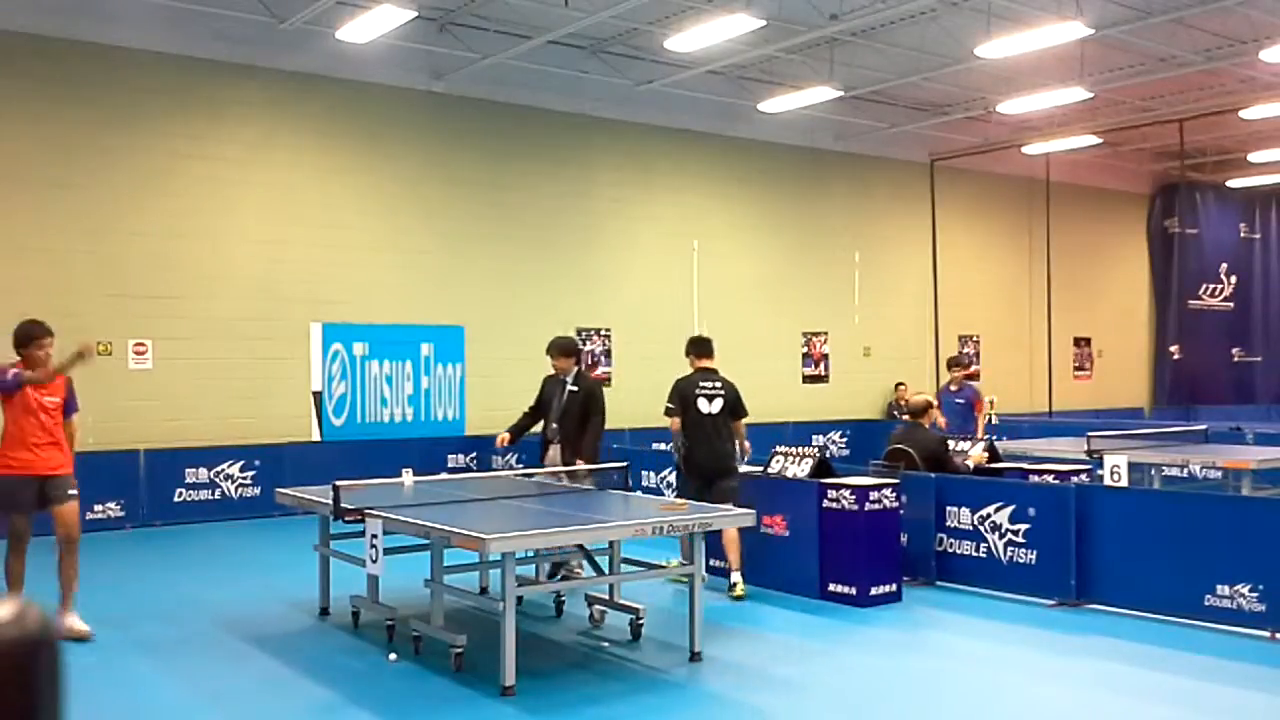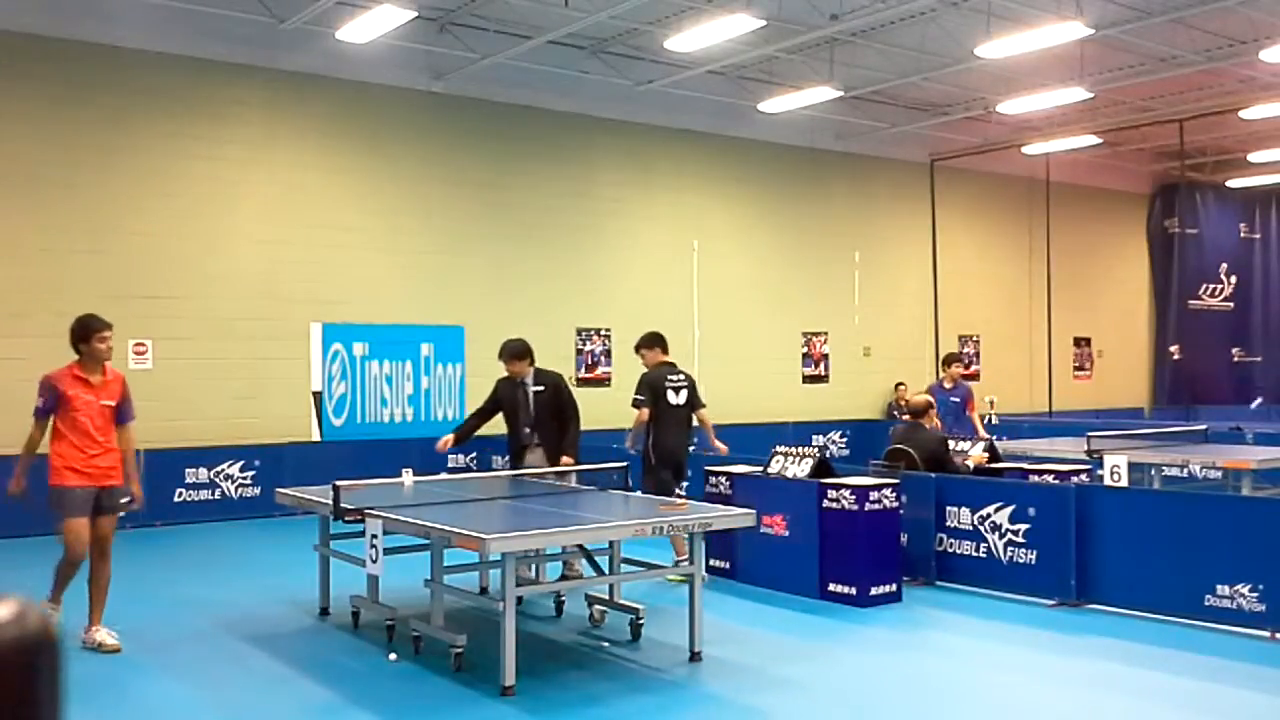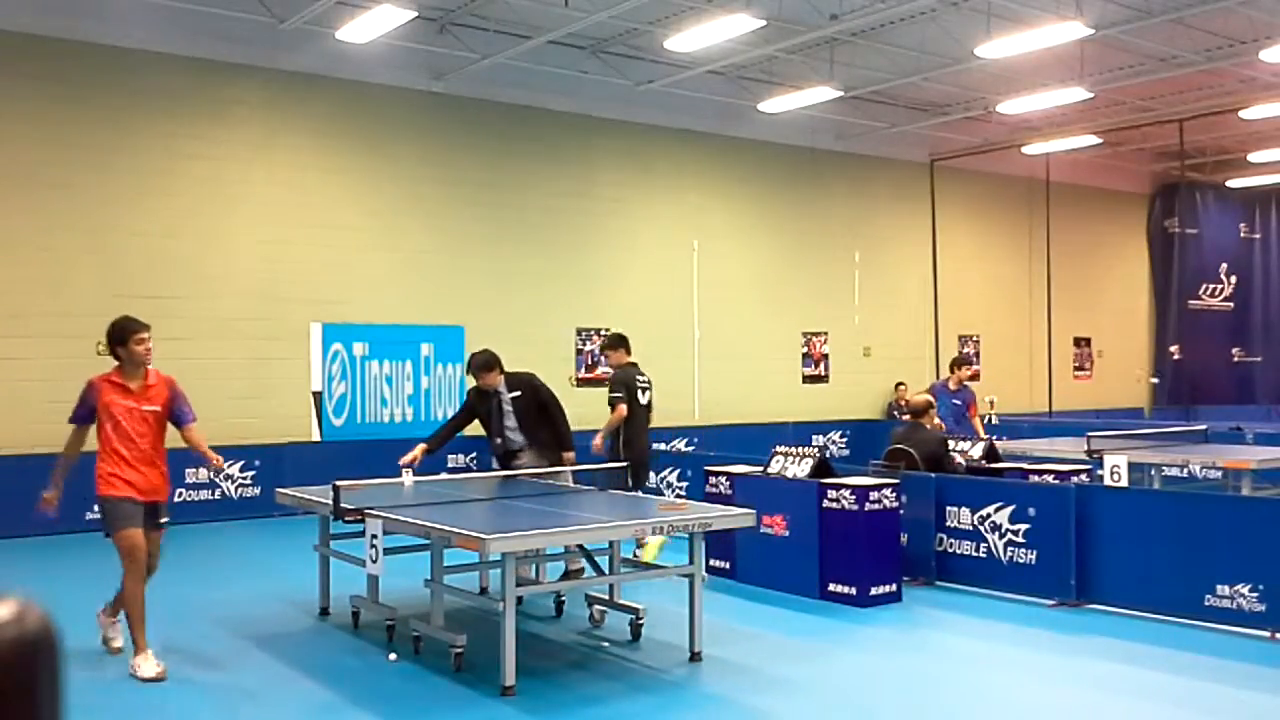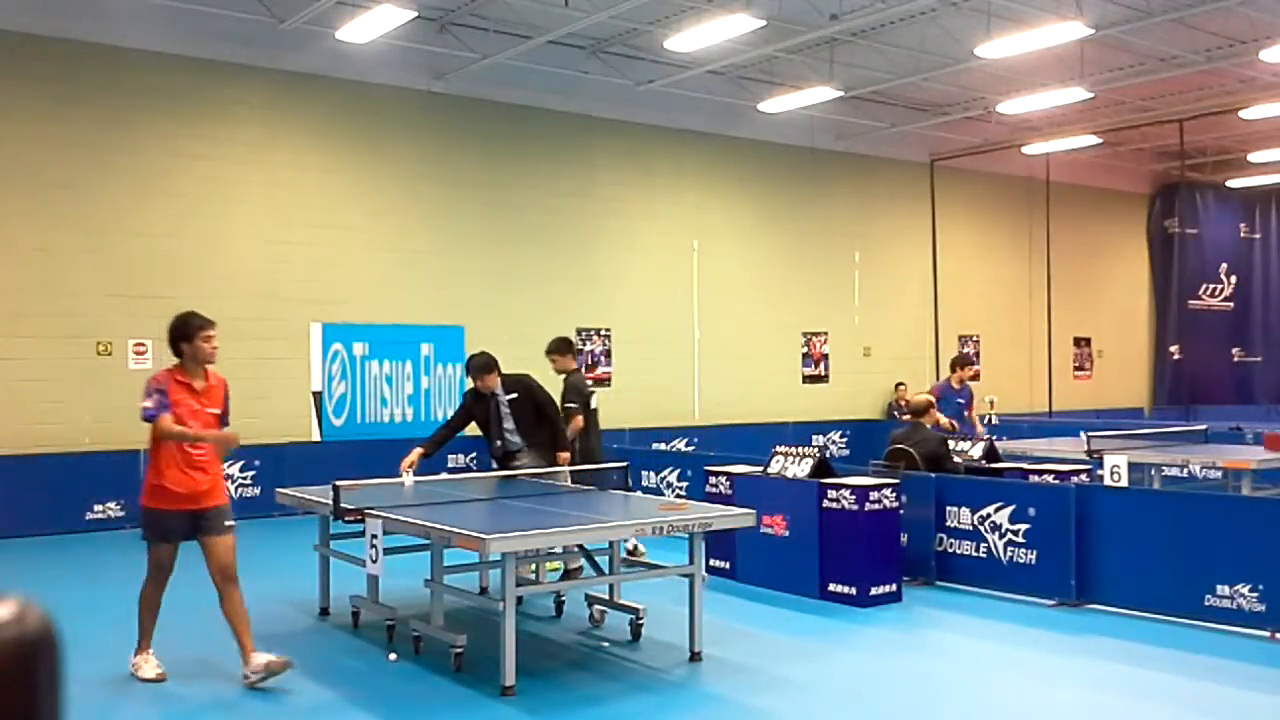
dt=0.4s
person 1, frame 1
left shoulder: (64, 381)
right elbow: (39, 376)
left wrist: (71, 460)
right wrist: (73, 360)
left hip: (58, 469)
left knee: (71, 537)
left ankle: (67, 613)
person 1, frame 2
left shoulder: (118, 382)
right shoulder: (56, 381)
left elbow: (124, 433)
right elbow: (38, 430)
left wrist: (133, 479)
right wrist: (19, 474)
left hip: (110, 479)
right hip: (71, 480)
left knee: (102, 552)
right knee: (76, 553)
left ankle: (94, 628)
right ankle: (53, 603)
person 1, frame 3
left shoulder: (166, 386)
right shoulder: (97, 388)
left elbow: (188, 428)
right elbow: (78, 437)
left wrist: (207, 453)
right wrist: (56, 485)
left hip: (155, 489)
right hip: (117, 489)
left knee: (147, 566)
right knee: (135, 564)
left ankle: (109, 614)
right ankle: (141, 653)
person 1, frame 4
left shoulder: (219, 385)
right shoulder: (160, 384)
right elbow: (163, 429)
right wrist: (208, 438)
left hip: (211, 497)
right hip: (165, 498)
left knee: (227, 576)
right knee: (158, 576)
left ankle: (251, 662)
right ankle: (143, 652)
person 2, frame 1
left shoulder: (683, 385)
right shoulder: (728, 386)
left elbow: (675, 426)
right elbow: (739, 427)
left wrist: (678, 447)
right wrist: (742, 444)
left hip: (693, 462)
right hip: (723, 462)
left ankle: (688, 567)
right ankle: (736, 578)
person 2, frame 2
left shoulder: (650, 378)
right shoulder: (686, 378)
left elbow: (644, 416)
right elbow: (702, 415)
left wrist: (631, 437)
right wrist: (713, 440)
left hip: (659, 451)
right hip: (681, 450)
right knee: (673, 501)
left ankle: (684, 561)
right ankle: (683, 550)
person 2, frame 3
left shoulder: (619, 377)
right shoulder: (644, 378)
left elbow: (621, 412)
left wrist: (602, 436)
left hip: (625, 449)
right hip: (642, 448)
left ankle: (647, 540)
right ankle: (641, 549)
person 2, frame 4
left shoulder: (571, 384)
right shoulder: (582, 381)
left elbow: (577, 422)
left hip: (579, 453)
right hip: (592, 450)
right ankle: (630, 543)
person 3, frame 1
left shoulder: (589, 385)
right shoulder: (549, 382)
left elbow: (596, 423)
right elbow: (534, 413)
left wrist: (585, 457)
right wrist: (511, 432)
left hip: (573, 457)
right hip: (549, 453)
left ankle: (572, 568)
right ankle: (558, 557)
person 3, frame 2
left shoulder: (553, 381)
right shoulder: (504, 386)
left elbow: (572, 417)
right elbow: (482, 414)
left wrist: (568, 451)
right wrist: (456, 435)
left hip: (553, 457)
right hip: (522, 458)
left ankle: (573, 570)
right ankle: (522, 572)
person 3, frame 3
left shoulder: (526, 382)
right shoulder: (477, 396)
left elbow: (555, 411)
right elbow: (455, 424)
left wrist: (567, 447)
right wrist: (424, 446)
left hip: (546, 455)
right hip: (514, 461)
left ankle: (574, 565)
right ankle: (523, 572)
person 3, frame 4
left shoulder: (523, 384)
right shoulder: (473, 399)
left elbow: (551, 411)
right elbow: (450, 427)
left wrist: (562, 447)
right wrist: (421, 450)
left hip: (544, 454)
right hip: (512, 462)
left ankle: (573, 564)
